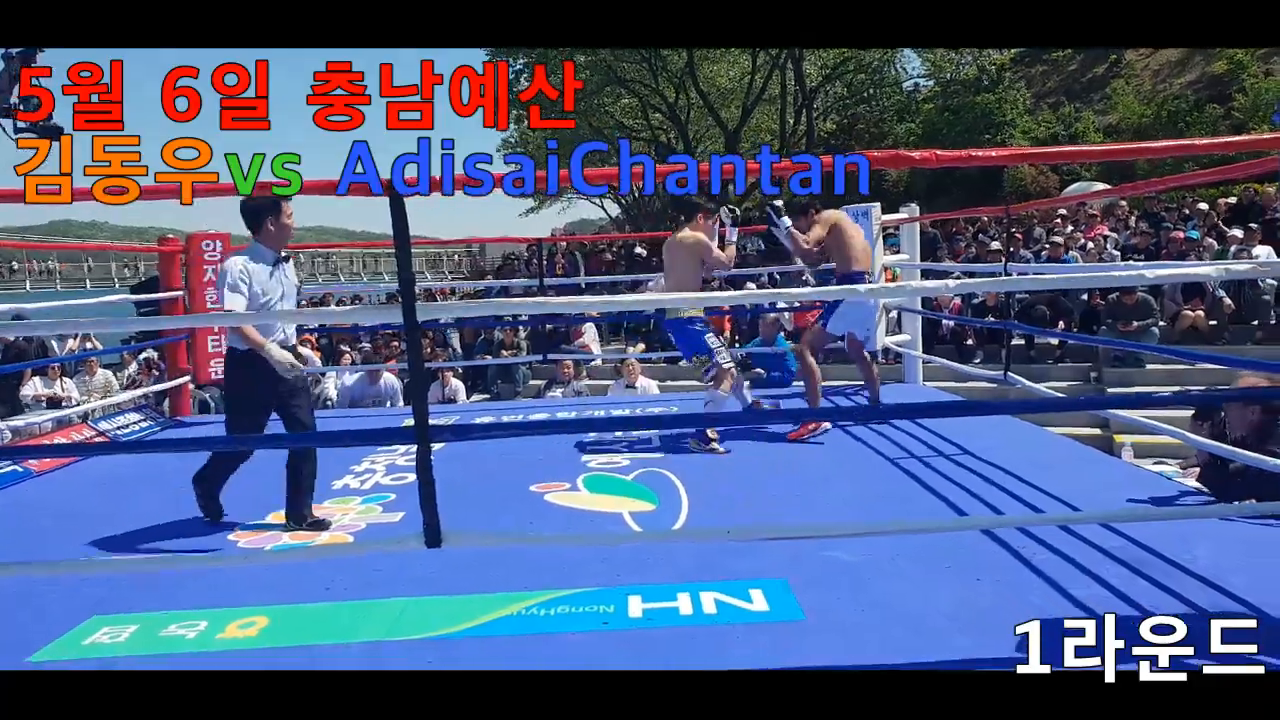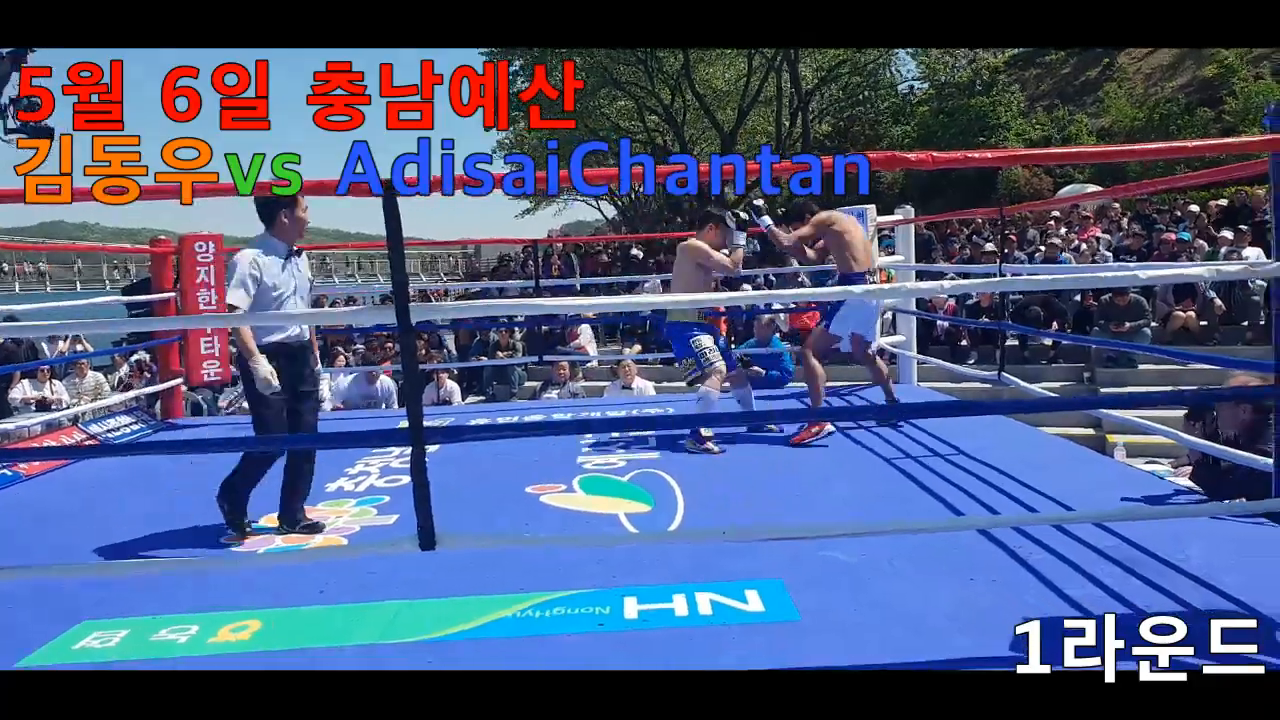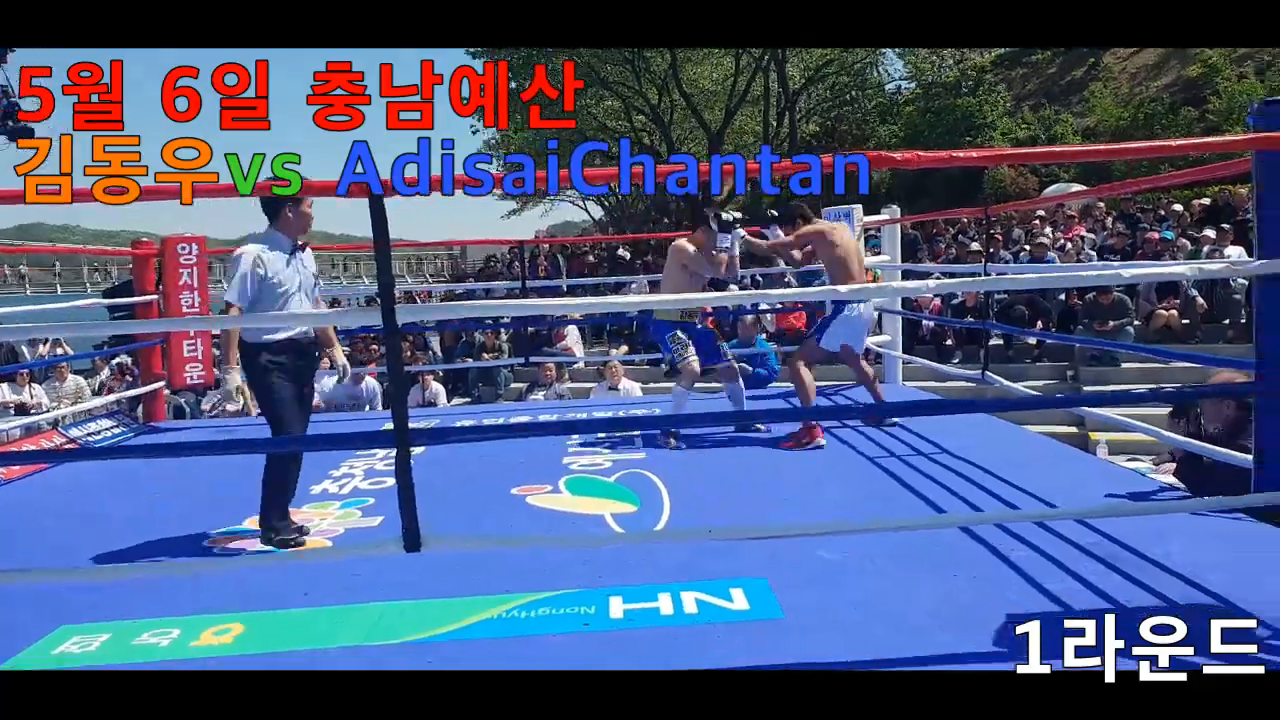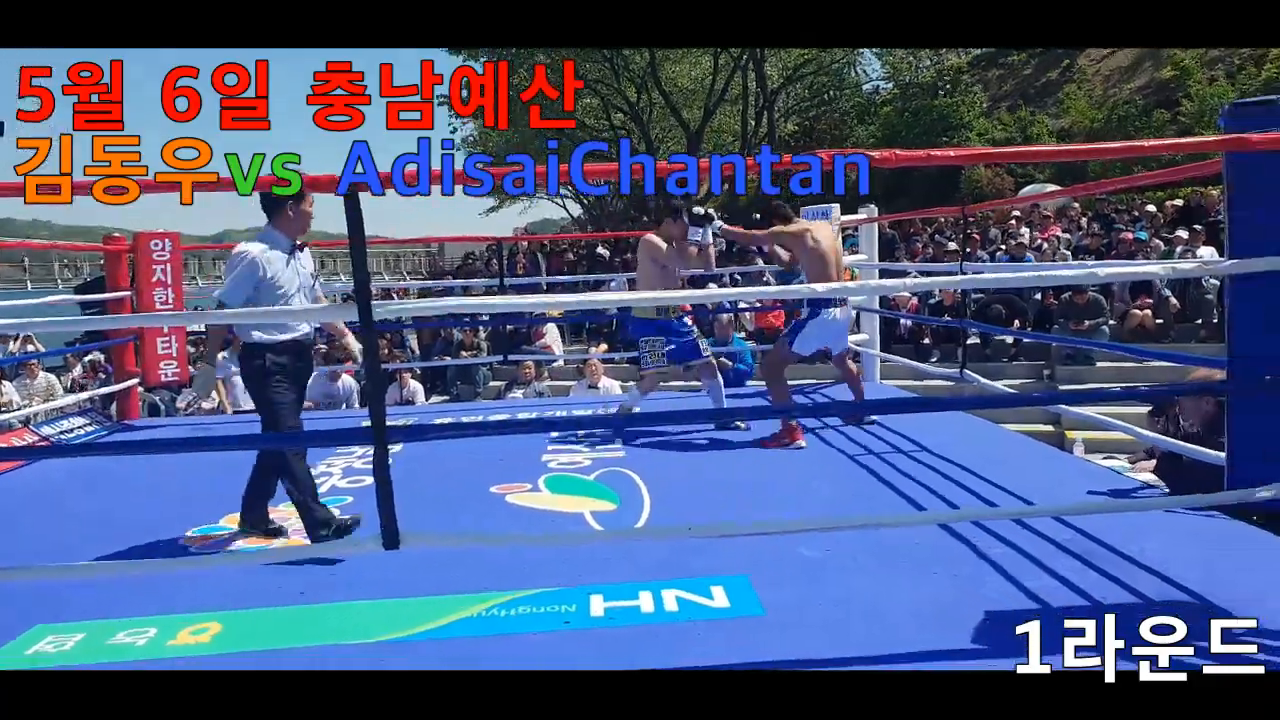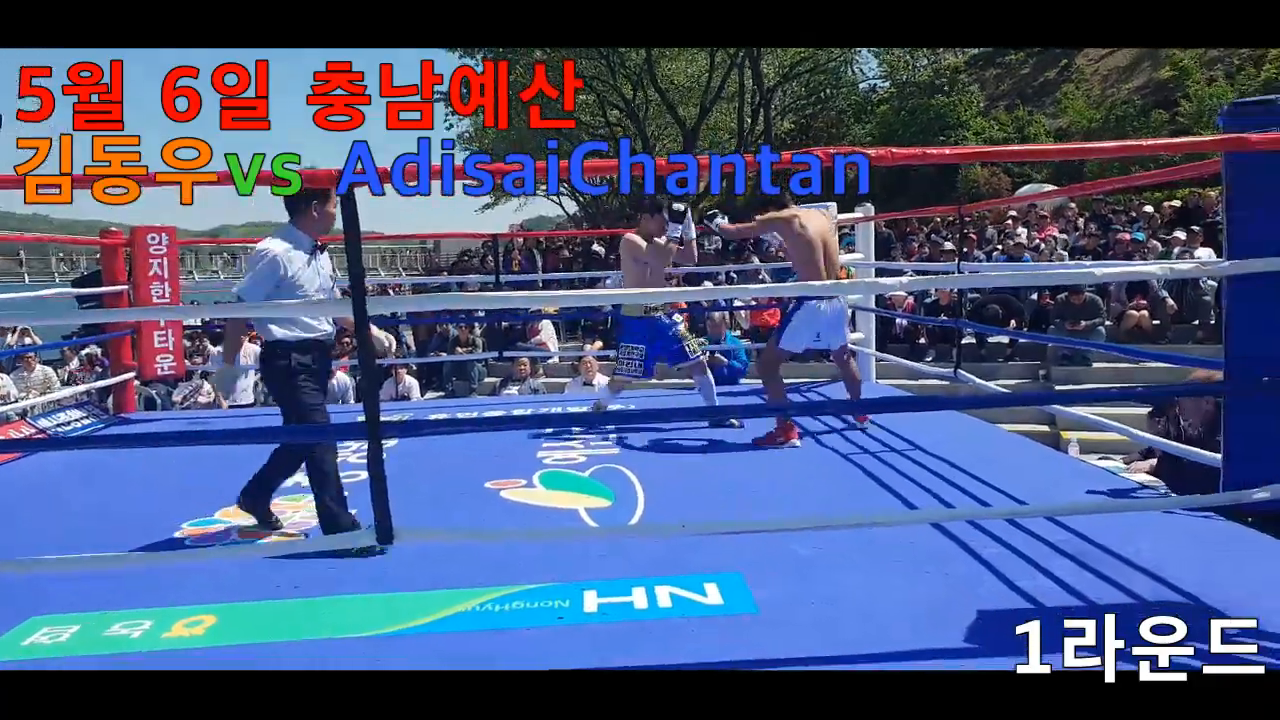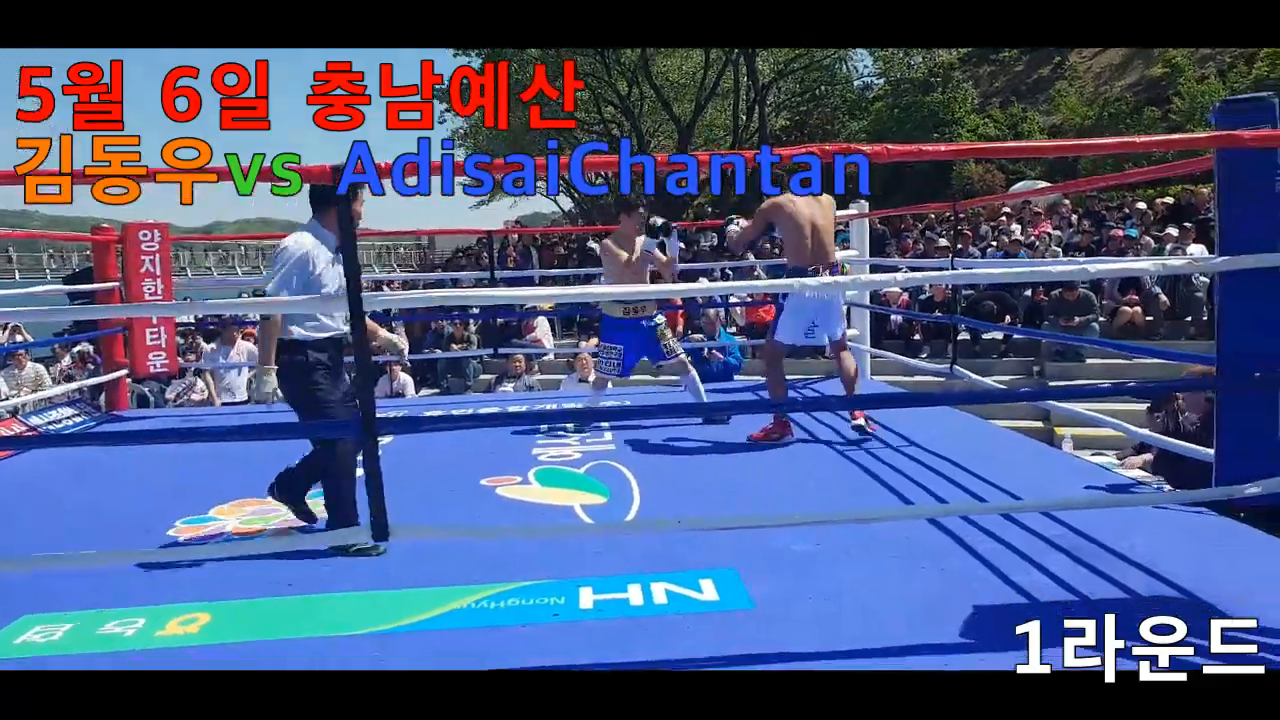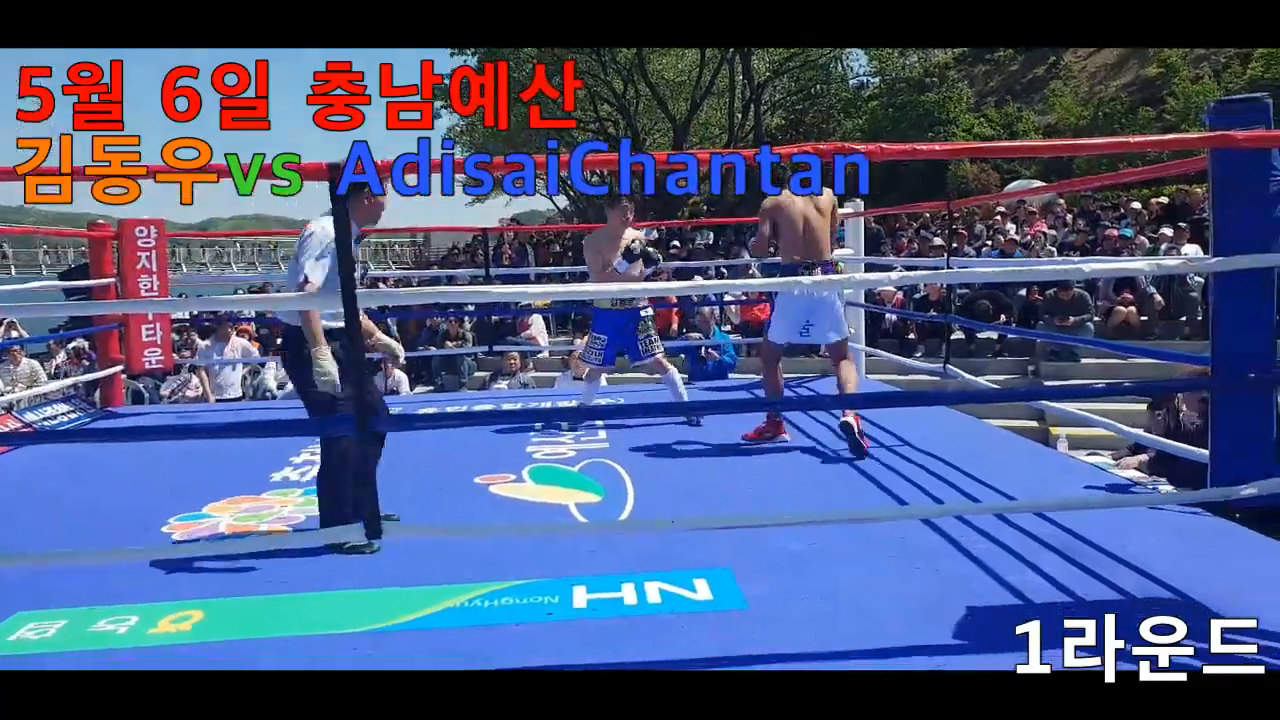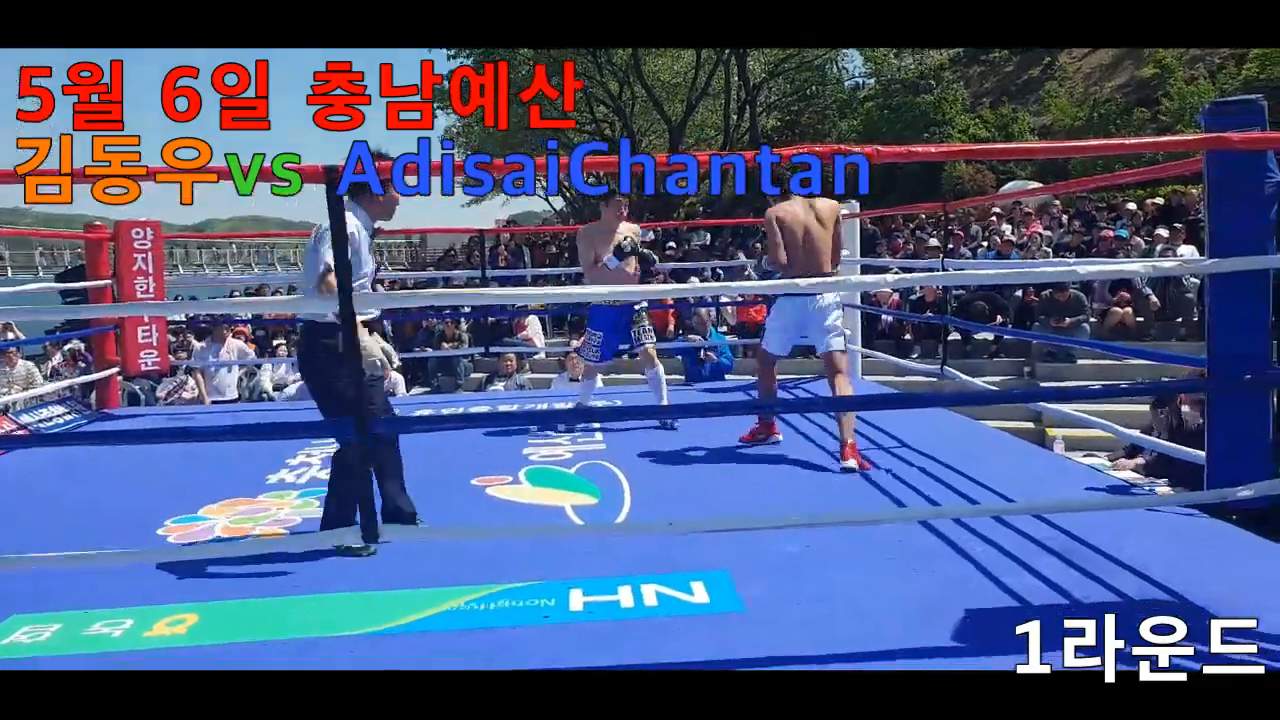
dt=0.1s
person 1, frame 1
left shoulder: (285, 262)
right shoulder: (240, 267)
right elbow: (235, 321)
right wrist: (270, 352)
left hip: (286, 361)
right hip: (249, 364)
left knee: (304, 433)
right knee: (241, 441)
left ankle: (299, 513)
right ankle: (206, 489)
person 1, frame 2
left shoulder: (299, 258)
right shoulder: (249, 260)
right elbow: (236, 316)
left wrist: (313, 354)
right wrist: (257, 361)
left hip: (298, 357)
right hip: (265, 359)
left knee: (304, 437)
right knee: (271, 440)
left ankle: (292, 513)
right ankle: (232, 495)
person 1, frame 3
left shoulder: (304, 254)
right shoulder: (253, 255)
right elbow: (233, 312)
left wrist: (334, 349)
right wrist: (231, 366)
left hip: (303, 354)
right hip: (268, 358)
left knee: (293, 439)
right knee: (288, 438)
left ankle: (277, 516)
right ankle: (273, 522)
person 1, frame 4
left shoulder: (302, 253)
right shoulder: (252, 255)
left elbow: (316, 302)
right elbow: (225, 311)
left wrist: (346, 338)
right wrist: (209, 365)
left hip: (297, 356)
right hip: (266, 360)
left knee: (280, 441)
left ankle: (254, 513)
right ankle: (321, 525)
person 1, frame 5
left shoulder: (320, 253)
right shoulder: (274, 252)
left elbow: (333, 303)
right elbow: (242, 308)
left wrist: (369, 331)
right wrist: (229, 362)
left hip: (317, 355)
right hip: (289, 360)
left knee: (301, 439)
right knee: (319, 441)
left ankle: (254, 497)
right ankle: (340, 527)
person 1, frame 6
left shoulder: (336, 250)
right shoulder: (298, 249)
right elbow: (273, 310)
left wrist: (383, 336)
right wrist: (266, 370)
left hip: (327, 356)
right hip: (304, 361)
left knee: (342, 438)
right knee: (341, 441)
left ankle: (290, 486)
right ankle: (345, 531)
person 1, frame 7
left shoulder: (345, 238)
right shoulder: (326, 233)
right elbow: (306, 294)
left wrist: (379, 339)
right wrist: (320, 353)
left hip: (337, 344)
right hip: (310, 349)
left knee: (374, 417)
right knee: (342, 435)
left ankle: (363, 510)
right ankle: (340, 527)
person 1, frame 8
left shoulder: (358, 227)
right shoulder: (345, 225)
right elbow: (329, 282)
left wrist: (361, 339)
right wrist: (361, 336)
left hip: (343, 343)
right hip: (329, 342)
left knee: (380, 425)
right knee: (361, 434)
left ankle: (398, 513)
right ankle: (339, 526)
person 2, frame 1
left shoulder: (828, 216)
right shoulder: (839, 223)
left elbow: (806, 248)
right elbow: (813, 259)
left wrist: (784, 222)
right wrist: (784, 233)
left knee: (804, 348)
right knee: (857, 352)
left ankle: (815, 419)
right ankle: (875, 405)
person 2, frame 2
left shoulder: (825, 218)
right shoulder: (843, 222)
left elbow: (787, 243)
right elbow: (811, 258)
left wrist: (763, 219)
right wrist: (779, 227)
left hip: (854, 294)
left knee: (809, 351)
right knee: (865, 354)
left ankle: (819, 421)
right ankle: (893, 408)
person 2, frame 3
left shoulder: (817, 230)
right shoulder: (835, 229)
left elbow: (768, 249)
right elbow: (798, 259)
right wrist: (776, 235)
left hip: (847, 306)
right hip: (863, 305)
left knee: (798, 361)
right knee: (853, 359)
left ankle: (812, 429)
person 2, frame 4
left shoulder: (795, 232)
right shoulder: (825, 227)
left elbow: (743, 236)
left hip: (821, 311)
right hip: (843, 308)
left knee: (771, 365)
right knee: (842, 359)
left ankle: (792, 431)
right ankle: (862, 411)
person 2, frame 5
left shoulder: (782, 218)
right shoulder: (822, 215)
left elbow: (735, 233)
left wrist: (714, 221)
left hip: (810, 303)
right hip: (836, 300)
left knee: (767, 364)
right knee: (843, 356)
left ankle: (786, 430)
right ankle: (860, 413)
person 2, frame 6
left shoulder: (772, 206)
right shoulder: (826, 200)
left elbow: (736, 245)
left wrist: (732, 227)
right hip: (832, 283)
left knee: (773, 356)
right knee: (841, 350)
left ankle: (781, 426)
right ankle: (856, 413)
person 2, frame 7
left shoulder: (772, 204)
right shoulder: (827, 196)
left elbow: (759, 248)
left hip: (793, 285)
right hip: (825, 282)
left knee: (769, 356)
right knee: (841, 356)
left ankle: (774, 424)
right ankle: (849, 416)
person 2, frame 8
left shoulder: (775, 213)
right shoulder: (830, 207)
left elbow: (777, 261)
left wrist: (764, 266)
left hip: (789, 298)
right hip: (825, 296)
left knee: (766, 363)
right knee: (838, 374)
left ankle: (767, 427)
right ankle: (848, 448)
person 3, frame 1
left shoulder: (672, 243)
right shoulder: (695, 239)
left elbow: (705, 267)
right elbow: (727, 264)
left wrist: (722, 230)
right wrist: (731, 231)
left hip: (680, 319)
right hip: (686, 319)
left knee: (728, 366)
right knee: (725, 373)
left ankle: (750, 406)
right ankle: (703, 435)
person 3, frame 2
left shoulder: (704, 250)
right shoulder: (694, 247)
left elbow: (734, 270)
right elbow: (732, 268)
left wrist: (738, 235)
right wrist: (738, 236)
left hip: (702, 323)
right hip: (683, 325)
left knee: (735, 371)
right knee: (717, 371)
right ankle: (698, 435)
person 3, frame 3
left shoulder: (702, 252)
right shoulder: (681, 248)
left elbow: (731, 275)
right elbow: (716, 271)
left wrist: (734, 239)
right wrist: (724, 238)
left hip: (693, 321)
right hip: (669, 322)
left knee: (730, 368)
right knee: (692, 370)
right ankle: (668, 429)
person 3, frame 4
left shoulder: (678, 244)
right shoulder: (650, 242)
left elbow: (708, 265)
right elbow: (683, 262)
left wrist: (707, 230)
right wrist: (695, 231)
left hip: (674, 317)
right hip: (647, 319)
left knee: (708, 364)
right knee: (653, 376)
left ankle: (724, 417)
right ankle: (623, 415)
person 3, frame 5
left shoulder: (661, 240)
right shoulder: (631, 240)
left elbow: (691, 259)
right elbow: (663, 259)
left wrist: (687, 225)
right wrist: (675, 227)
left hip: (663, 315)
right hip: (636, 318)
left knee: (698, 362)
right knee: (624, 379)
right ankle: (598, 411)
person 3, frame 6
left shoulder: (648, 240)
right shoulder: (608, 246)
left elbow: (669, 276)
right elbow: (631, 275)
left wrist: (673, 242)
right wrist: (649, 245)
left hip: (649, 315)
right hip: (617, 320)
left knee: (681, 362)
right knee: (604, 377)
person 3, frame 7
left shoulder: (638, 237)
right shoulder: (593, 241)
right elbow: (598, 280)
left wrist: (651, 264)
right wrist: (622, 264)
left hip: (637, 308)
right hip: (606, 311)
left knee: (658, 361)
right knee: (597, 368)
person 3, frame 8
left shoulder: (633, 231)
right shoulder: (587, 234)
right elbow: (588, 275)
left wrist: (647, 265)
right wrist: (612, 258)
left hip: (633, 303)
right hip: (603, 306)
left knee: (648, 354)
right knee: (593, 364)
left ankle: (663, 409)
right ankle: (582, 408)
